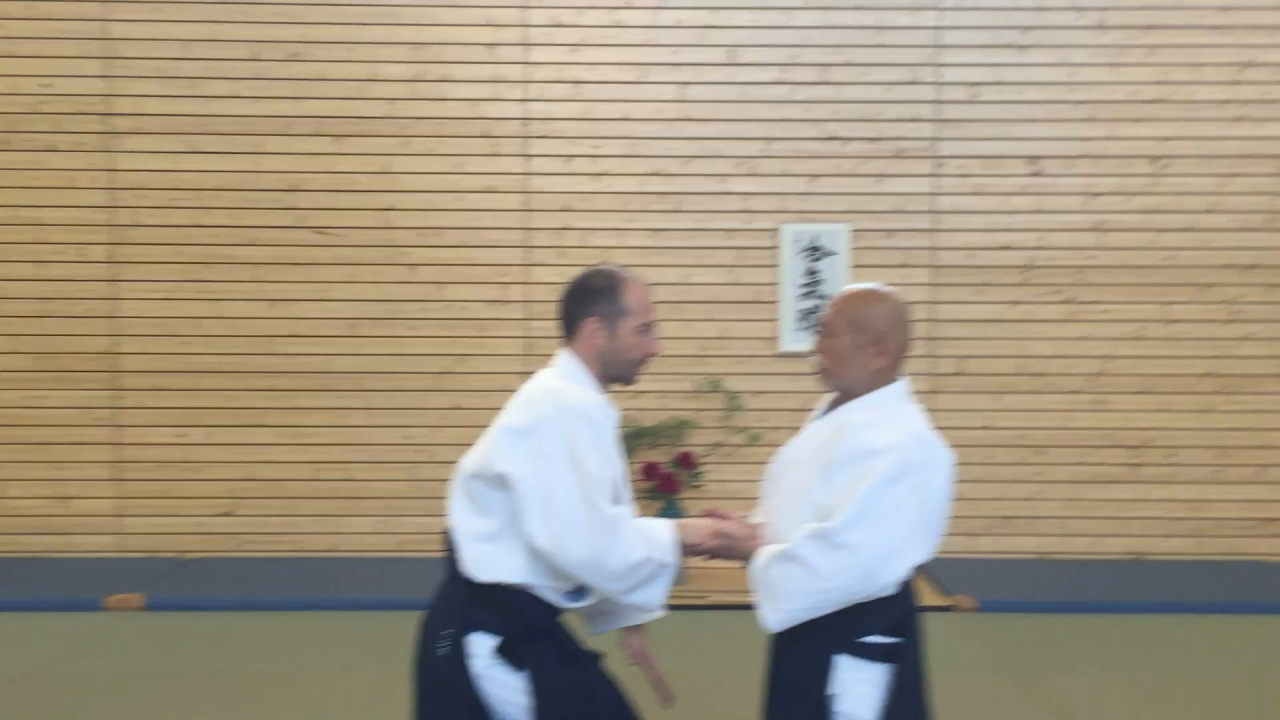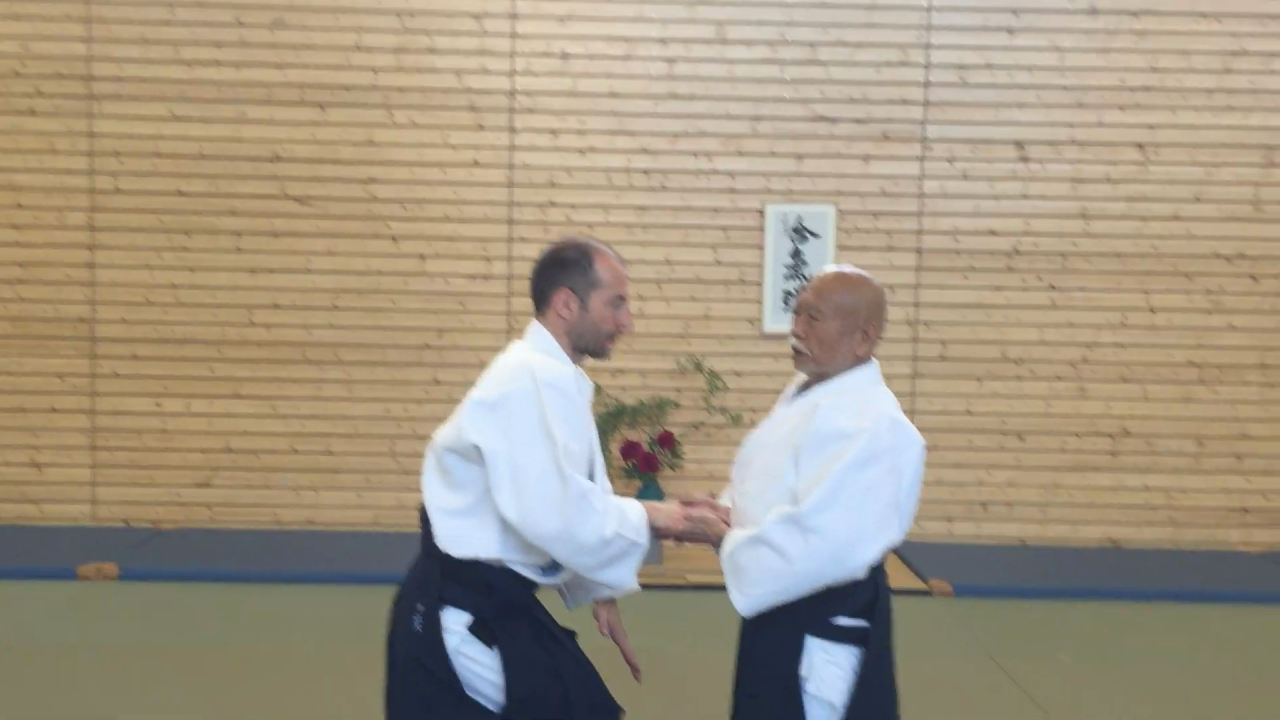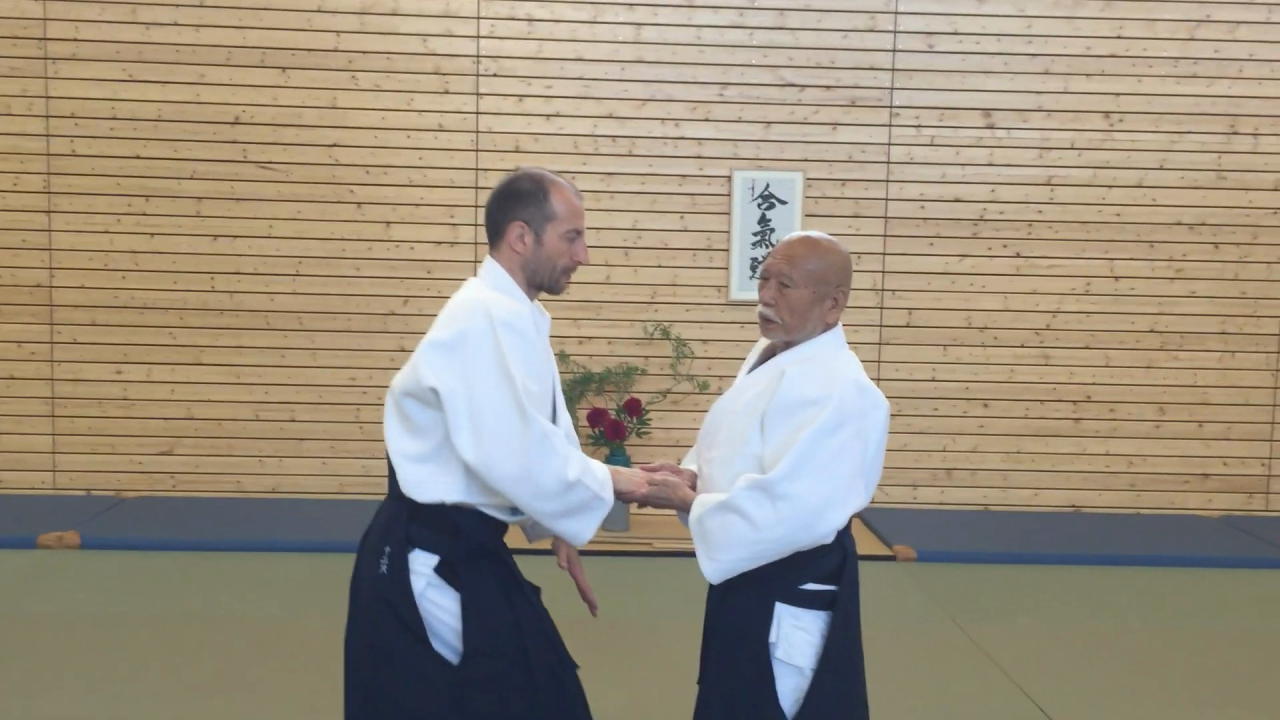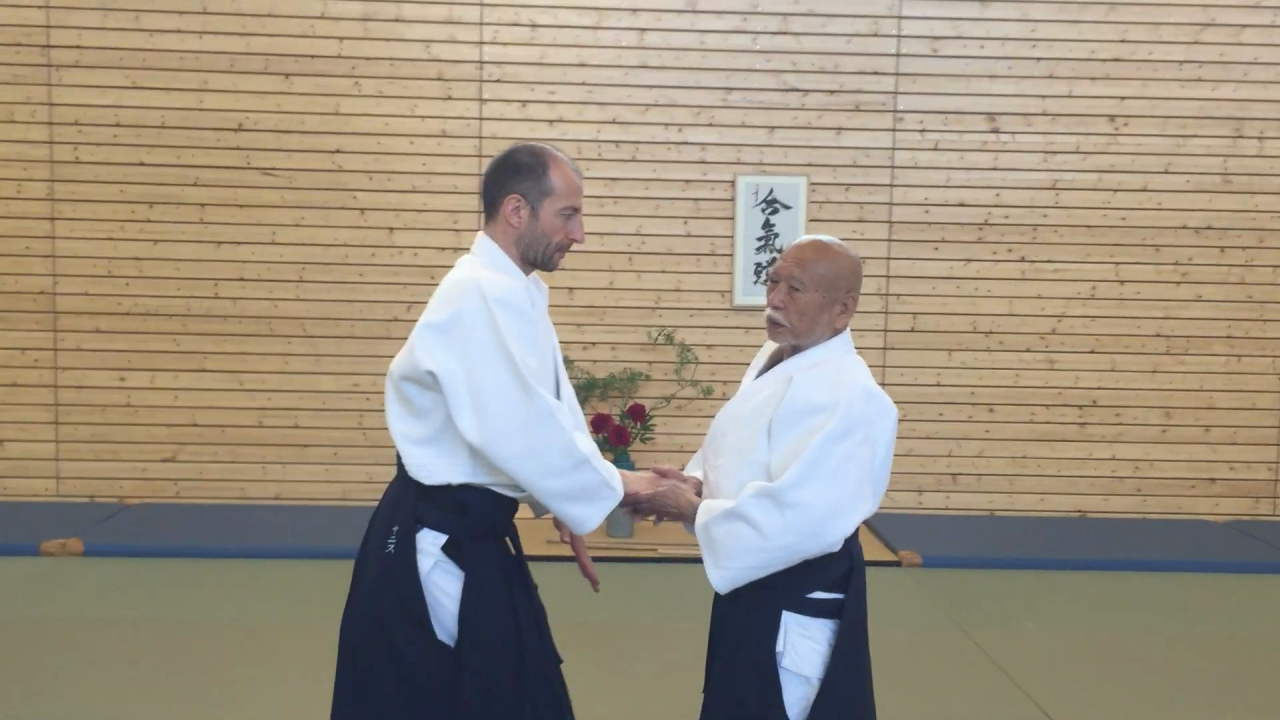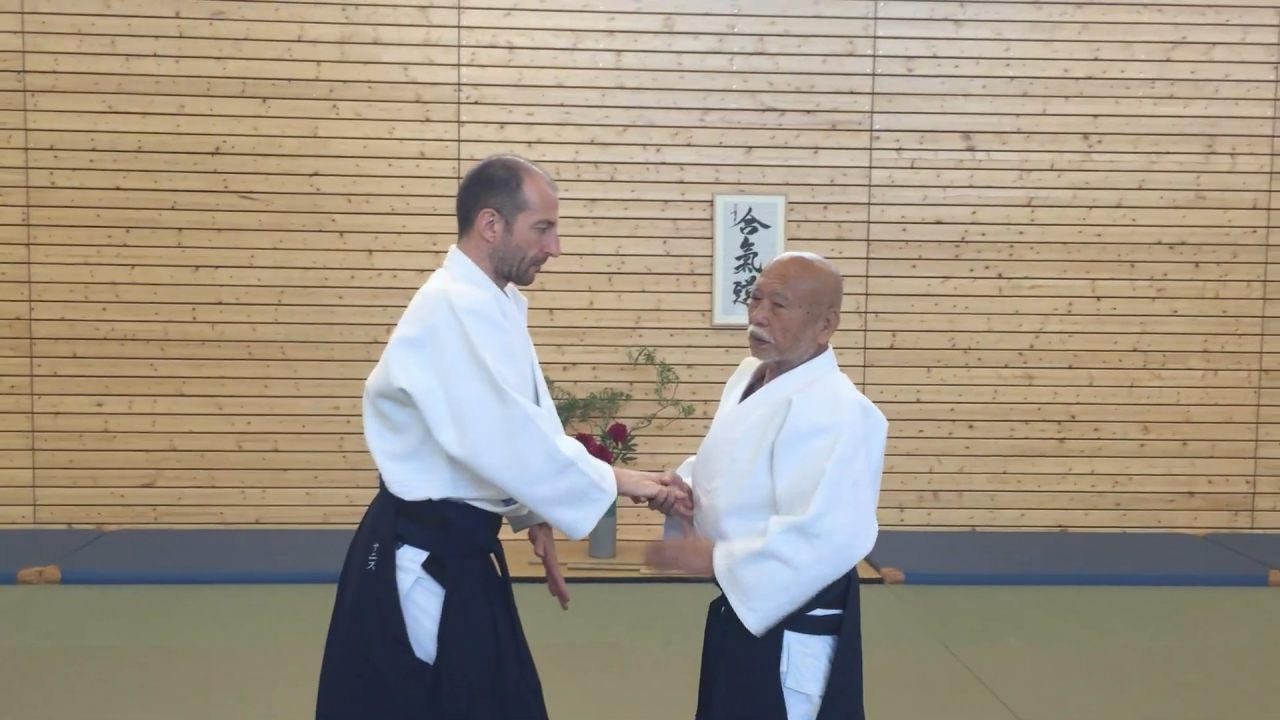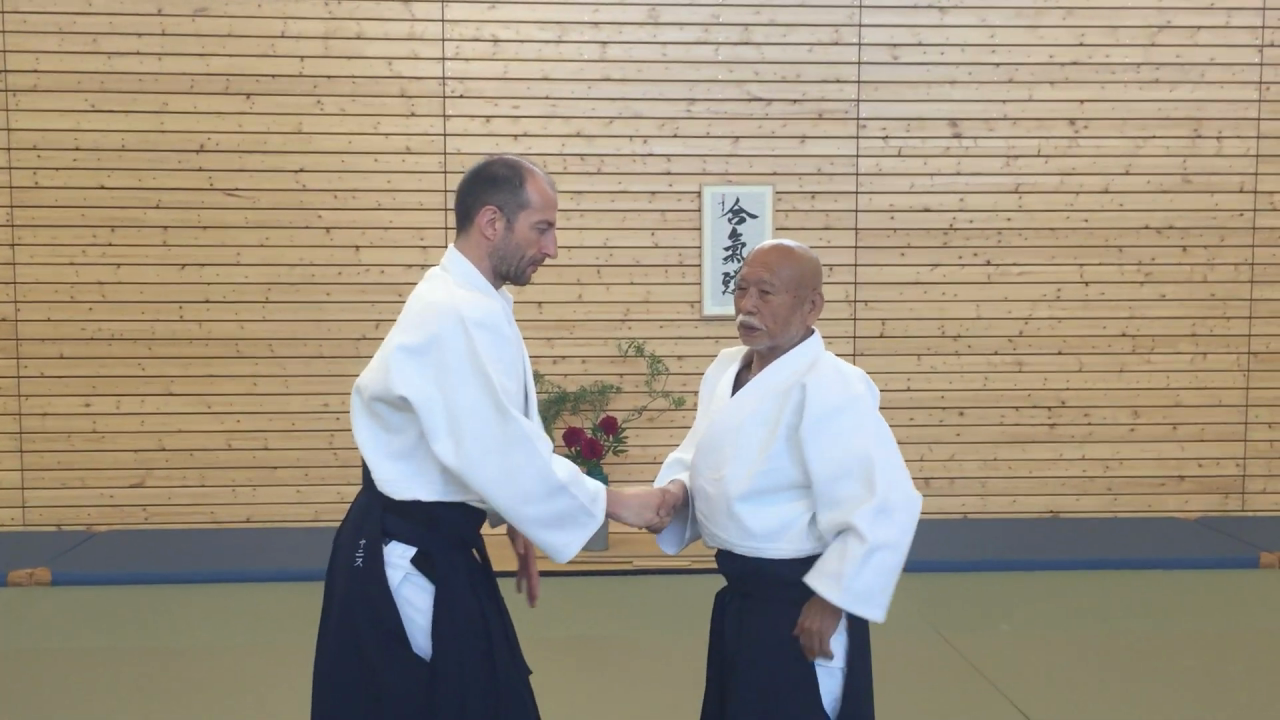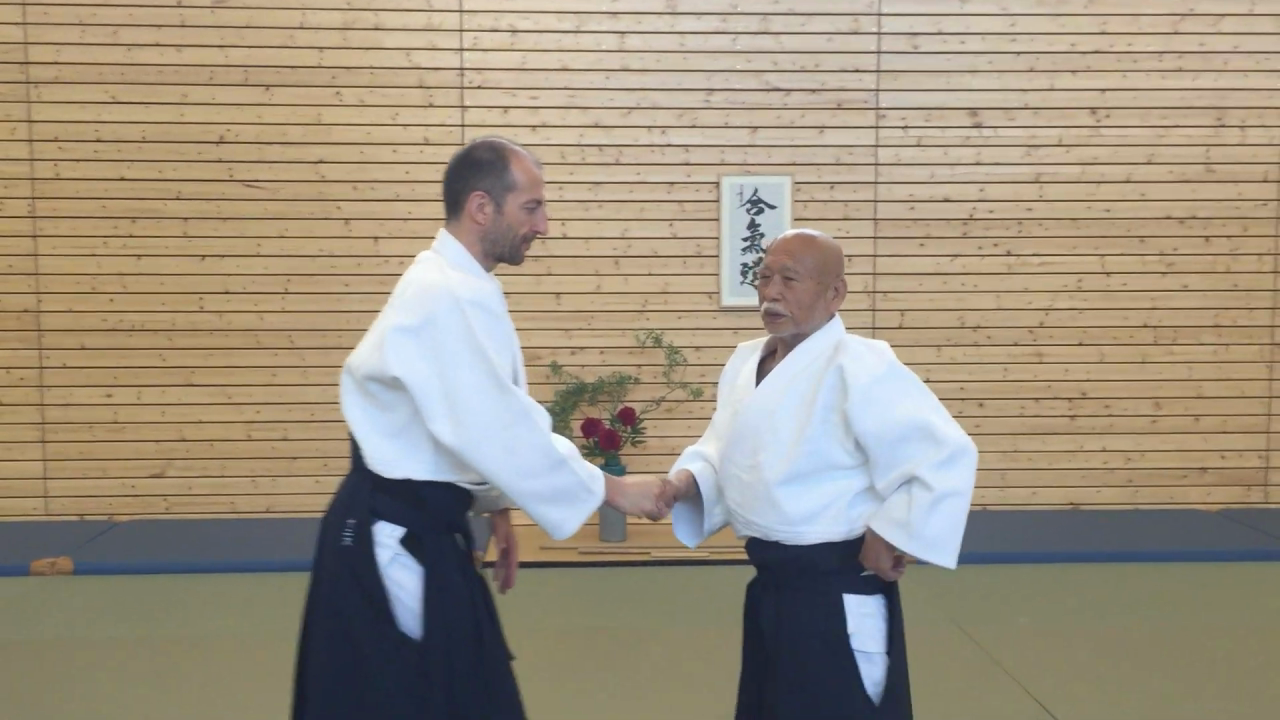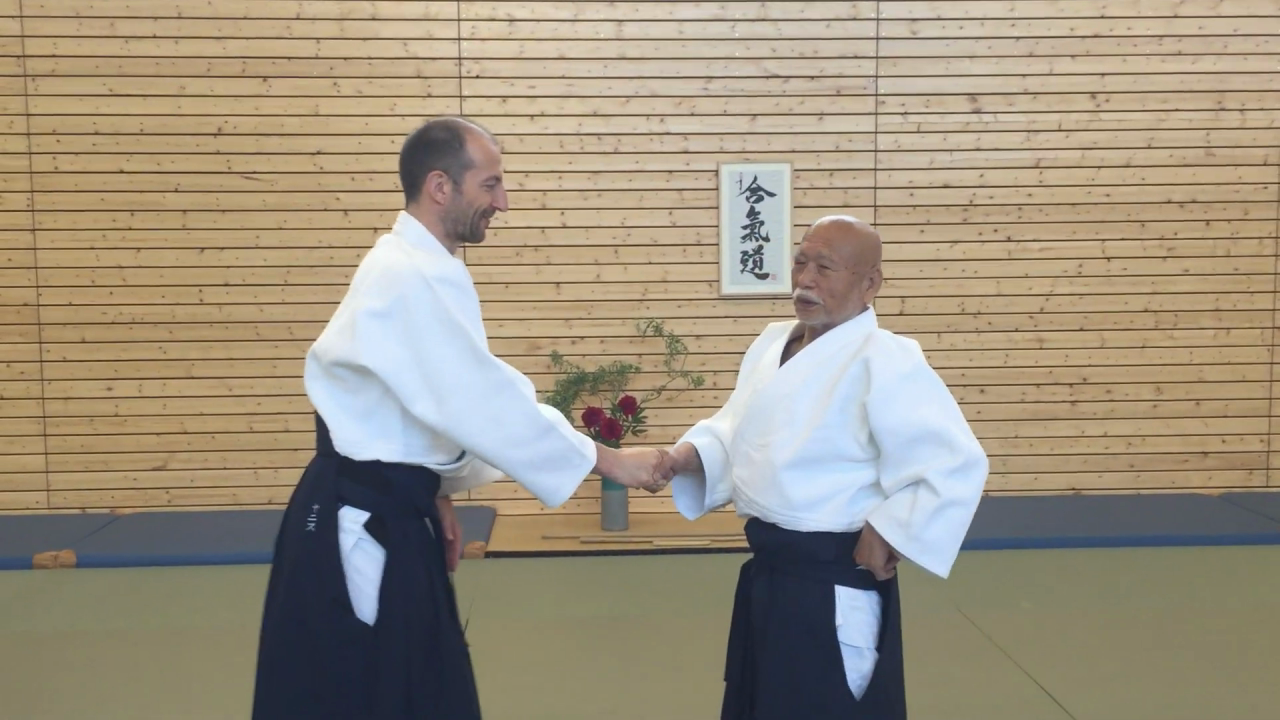
dt=0.4s
person 1, frame 1
left shoulder: (579, 404)
right shoulder: (559, 406)
left elbow: (602, 526)
right elbow: (583, 542)
left wrist: (627, 618)
right wrist: (673, 536)
left hip: (519, 630)
right hip: (490, 644)
person 1, frame 2
left shoulder: (554, 378)
right shoulder: (531, 380)
left elbow: (577, 498)
right elbow: (552, 517)
left wrist: (599, 592)
right wrist: (645, 518)
left hip: (492, 610)
right hip: (462, 620)
person 1, frame 3
left shoulder: (513, 316)
right shoulder: (488, 319)
left elbow: (533, 440)
right elbow: (513, 456)
left wrist: (557, 529)
right wrist: (606, 481)
left hip: (461, 553)
right hip: (428, 567)
person 1, frame 4
left shoulder: (512, 290)
right shoulder: (482, 294)
left elbow: (542, 414)
right elbow: (522, 431)
left wrist: (564, 507)
right wrist: (615, 485)
left hip: (470, 535)
right hip: (437, 548)
person 1, frame 5
left shoulder: (494, 304)
right shoulder: (454, 308)
left elbow: (522, 425)
right elbow: (505, 439)
left wrist: (536, 518)
right wrist: (615, 483)
left hip: (454, 554)
right hip: (420, 565)
person 1, frame 6
left shoulder: (473, 302)
right shoulder: (455, 316)
left elbow: (497, 439)
right elbow: (498, 451)
left wrist: (519, 527)
right wrist: (610, 504)
left hip: (434, 549)
right hip: (401, 563)
person 1, frame 7
left shoulder: (456, 286)
right shoulder: (448, 297)
right elbow: (499, 430)
left wrist: (497, 512)
right wrist: (612, 491)
left hip: (423, 533)
right hip: (391, 542)
person 1, frame 8
left shoulder: (410, 265)
right shoulder: (416, 278)
right elbow: (484, 402)
left wrist: (435, 494)
right wrist: (609, 460)
left hip: (384, 516)
right hip: (357, 530)
person 2, frame 1
left shoulder: (899, 442)
right shoulder: (837, 413)
left elbow: (855, 563)
left wrist: (753, 552)
right wrist: (758, 532)
left hip: (856, 648)
right hip: (811, 634)
person 2, frame 2
left shoulder: (870, 424)
right shoulder: (808, 391)
left elbow: (826, 547)
left wrist: (724, 535)
right wrist: (729, 510)
left hip: (826, 626)
right hip: (782, 613)
person 2, frame 3
left shoulder: (837, 389)
right shoulder: (770, 353)
left elbow: (792, 510)
left wrist: (688, 501)
right wrist: (694, 476)
left hip: (794, 592)
right hip: (751, 575)
person 2, frame 4
left shoulder: (845, 394)
right shoulder: (774, 359)
left elbow: (798, 516)
left wrist: (693, 510)
right wrist: (698, 484)
left hip: (801, 598)
right hip: (758, 585)
person 2, frame 5
left shoulder: (832, 410)
right shoulder: (749, 378)
left elbow: (824, 536)
left wrist: (718, 558)
right wrist: (684, 493)
left hip: (794, 618)
right hip: (744, 602)
person 2, frame 6
left shoulder: (830, 389)
right shoulder: (726, 371)
left elbow: (884, 508)
right elbow: (700, 455)
left wrist: (829, 602)
right wrist: (677, 490)
left hip: (799, 607)
right hip: (742, 595)
person 2, frame 7
left shoulder: (860, 367)
right shoulder: (744, 362)
left elbow: (946, 457)
right elbow: (728, 451)
left wrist: (890, 535)
right wrist: (687, 481)
left hip: (838, 596)
right hip: (774, 586)
person 2, frame 8
left shoulder: (886, 361)
right shoulder: (771, 343)
left elbow: (955, 465)
right elbow: (738, 430)
left wrist: (888, 534)
right wrist: (691, 454)
left hip: (834, 588)
right hip: (770, 573)
